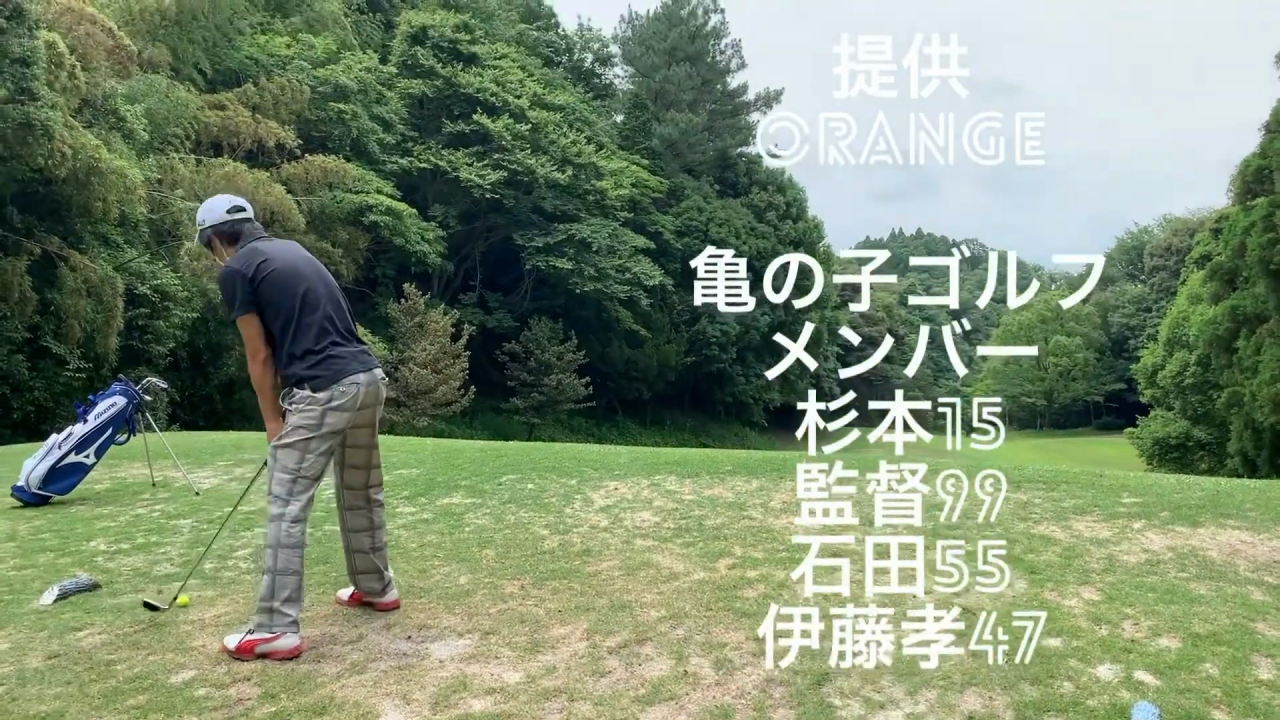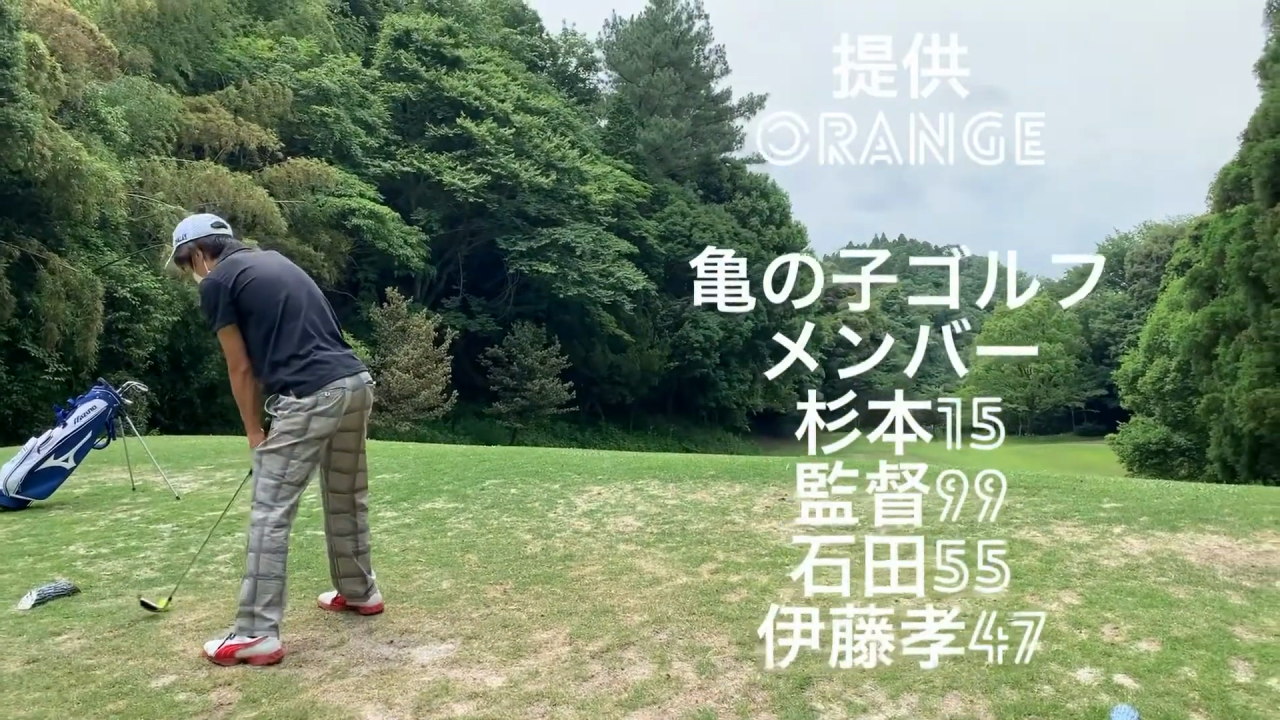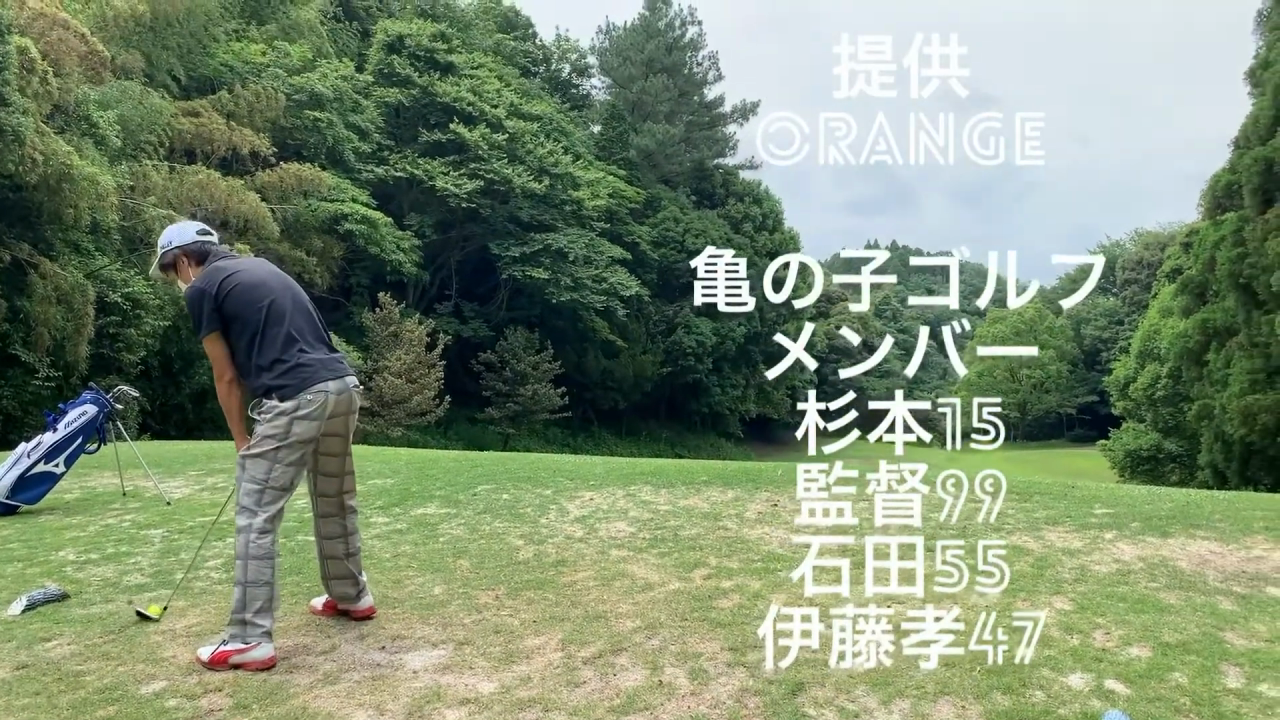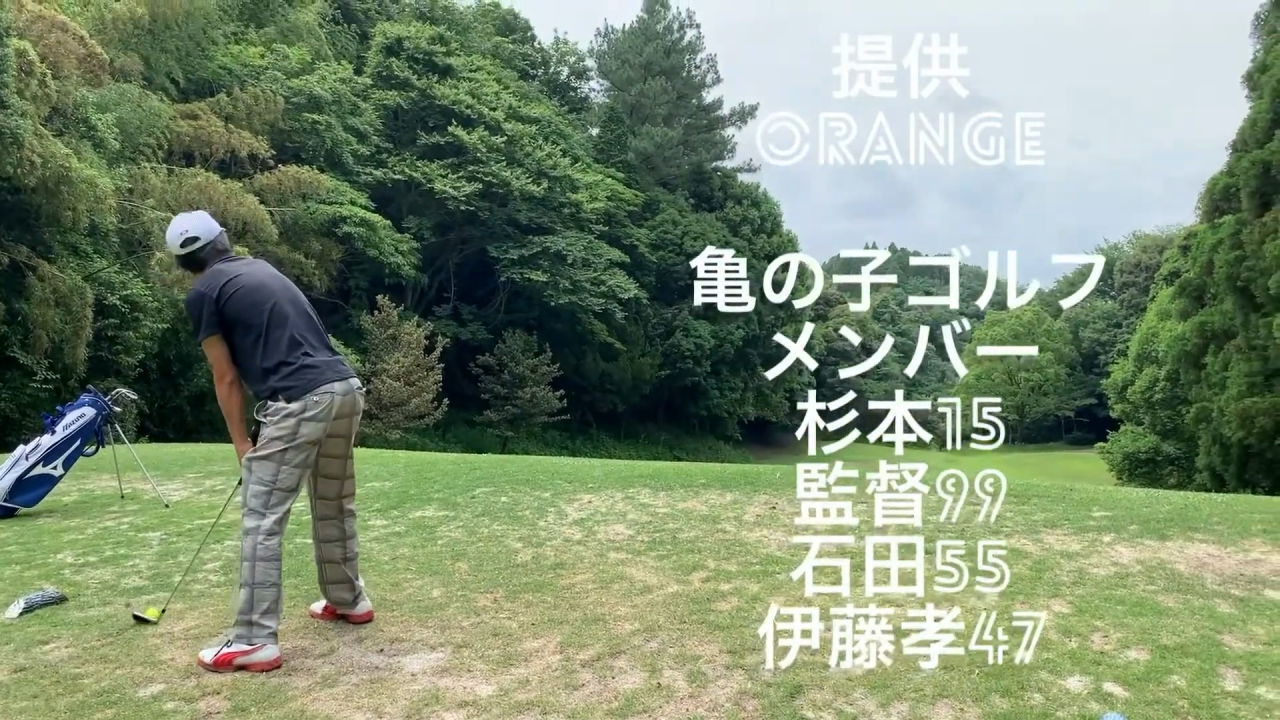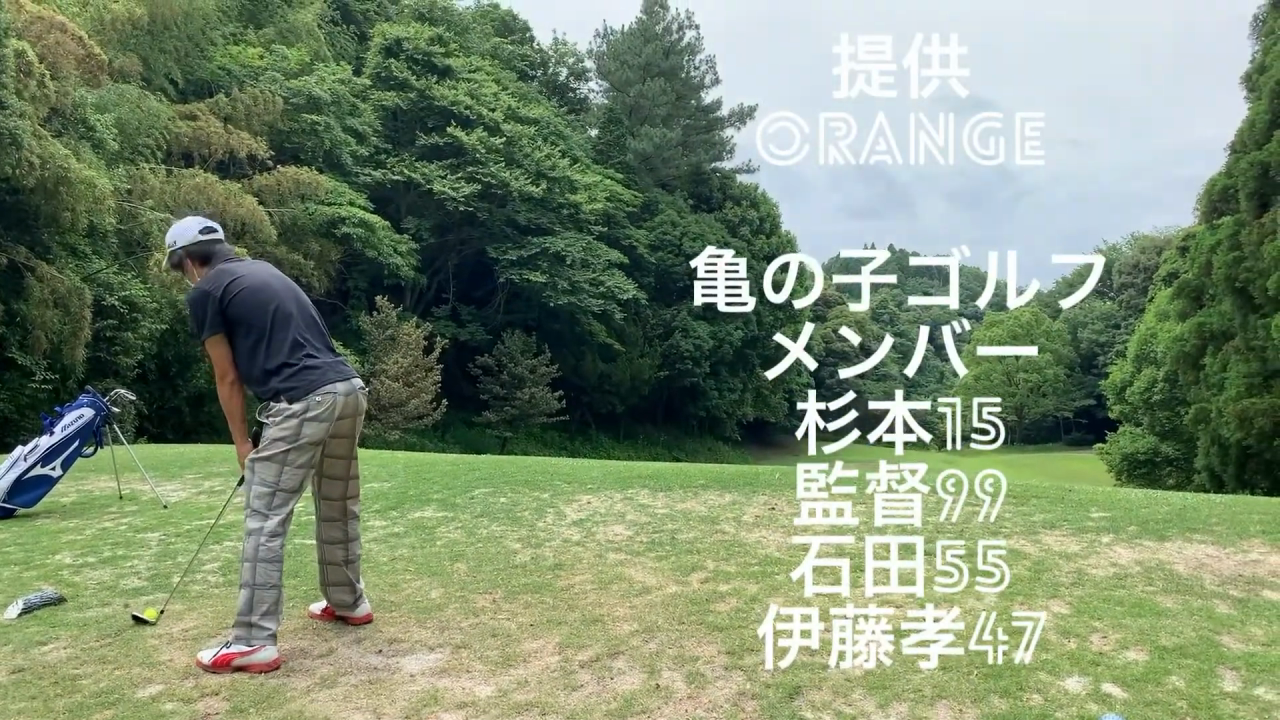
dt=0.4s
person 1, frame 1
left shoulder: (235, 271)
right shoulder: (293, 250)
left elbow: (260, 357)
left wrist: (272, 420)
right wrist: (282, 414)
left hip: (322, 392)
right hip: (368, 378)
left knee: (286, 509)
right knee: (362, 494)
left ankle: (276, 627)
right ankle: (376, 587)
person 1, frame 2
left shoulder: (217, 283)
right shoulder: (273, 259)
left elbow: (241, 368)
left wrist: (254, 431)
right wrist: (263, 429)
left hip: (310, 397)
right hip: (355, 382)
left knee: (271, 515)
right knee: (347, 499)
left ankle: (257, 633)
right ankle: (359, 591)
person 1, frame 3
left shoulder: (201, 289)
right shoulder: (260, 267)
left elbow: (227, 376)
left wrist: (241, 439)
right wrist: (250, 438)
left hip: (295, 400)
right hip: (342, 386)
left knee: (256, 520)
right knee: (336, 502)
left ankle: (250, 639)
right ankle: (351, 595)
person 1, frame 4
left shoulder: (201, 294)
right shoulder: (261, 269)
left elbow: (226, 379)
left wrist: (240, 442)
left hip: (300, 403)
right hip: (345, 387)
left knee: (261, 521)
right knee: (335, 506)
left ankle: (255, 641)
right ankle: (348, 600)
person 1, frame 5
left shoulder: (204, 293)
right shoulder: (263, 270)
left elbow: (228, 379)
left wrist: (241, 442)
left hip: (302, 404)
right hip: (348, 388)
left knee: (265, 523)
right knee: (339, 507)
left ankle: (254, 642)
right ankle: (348, 601)
